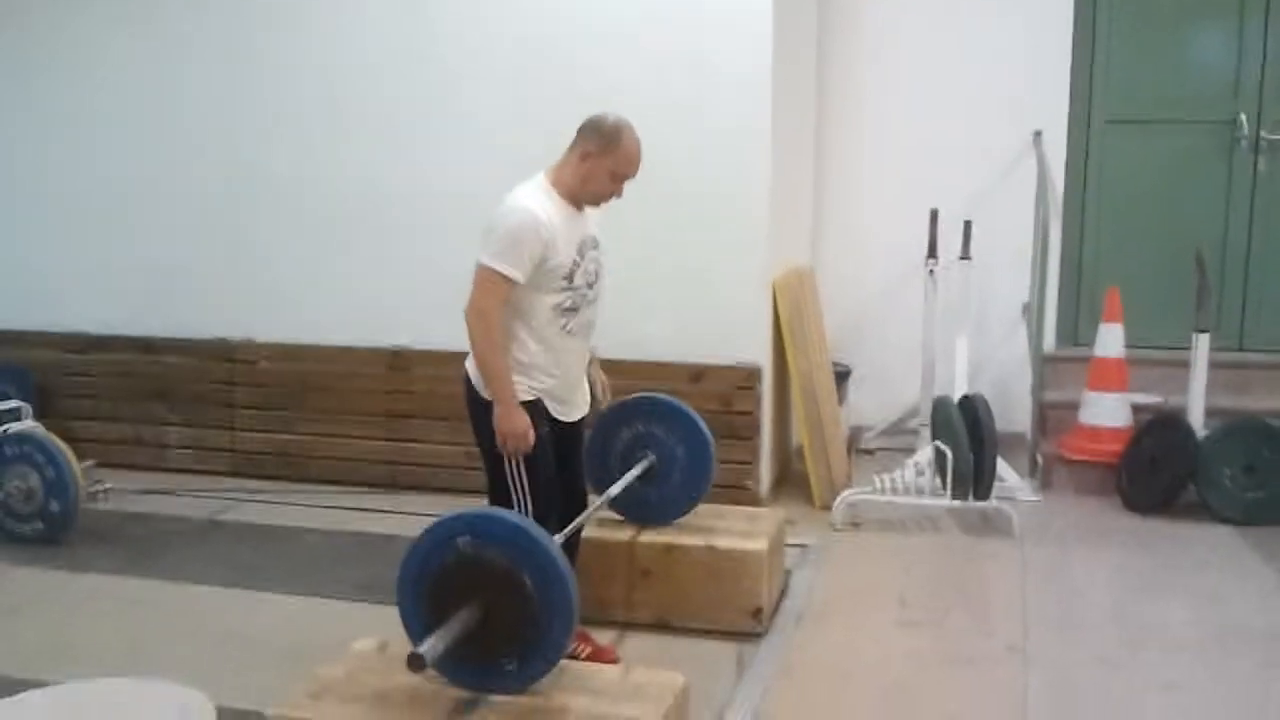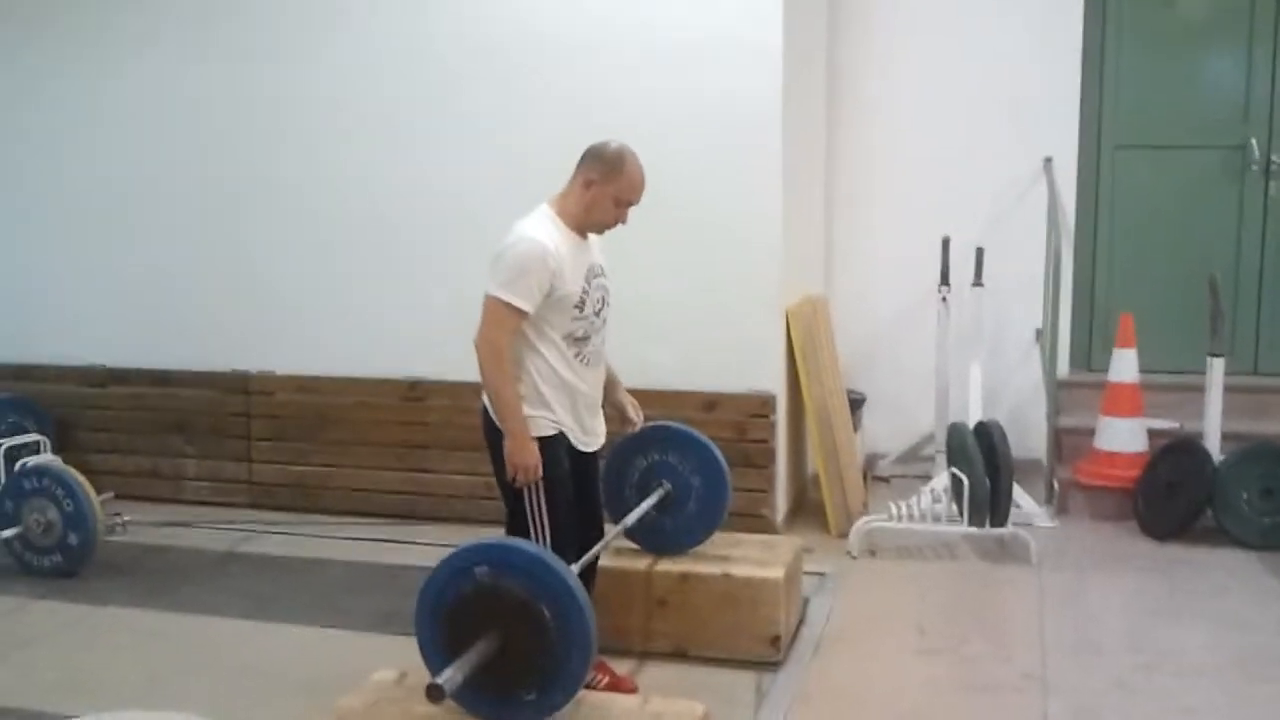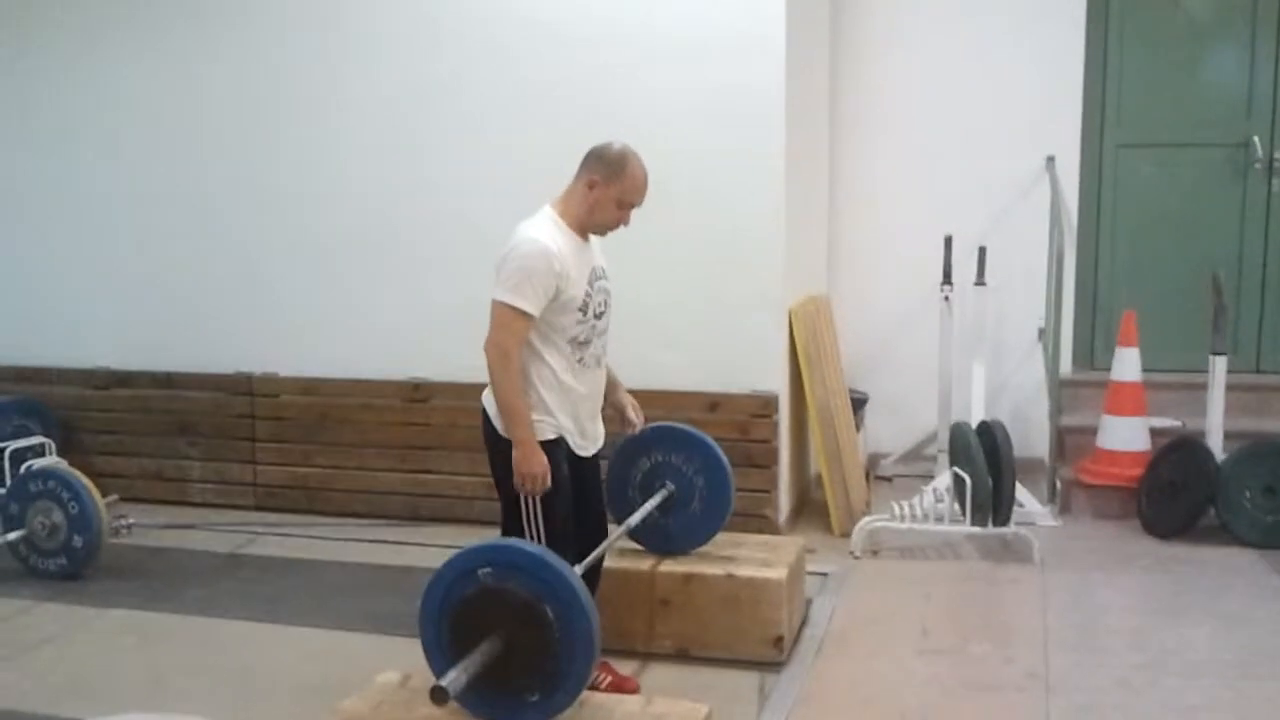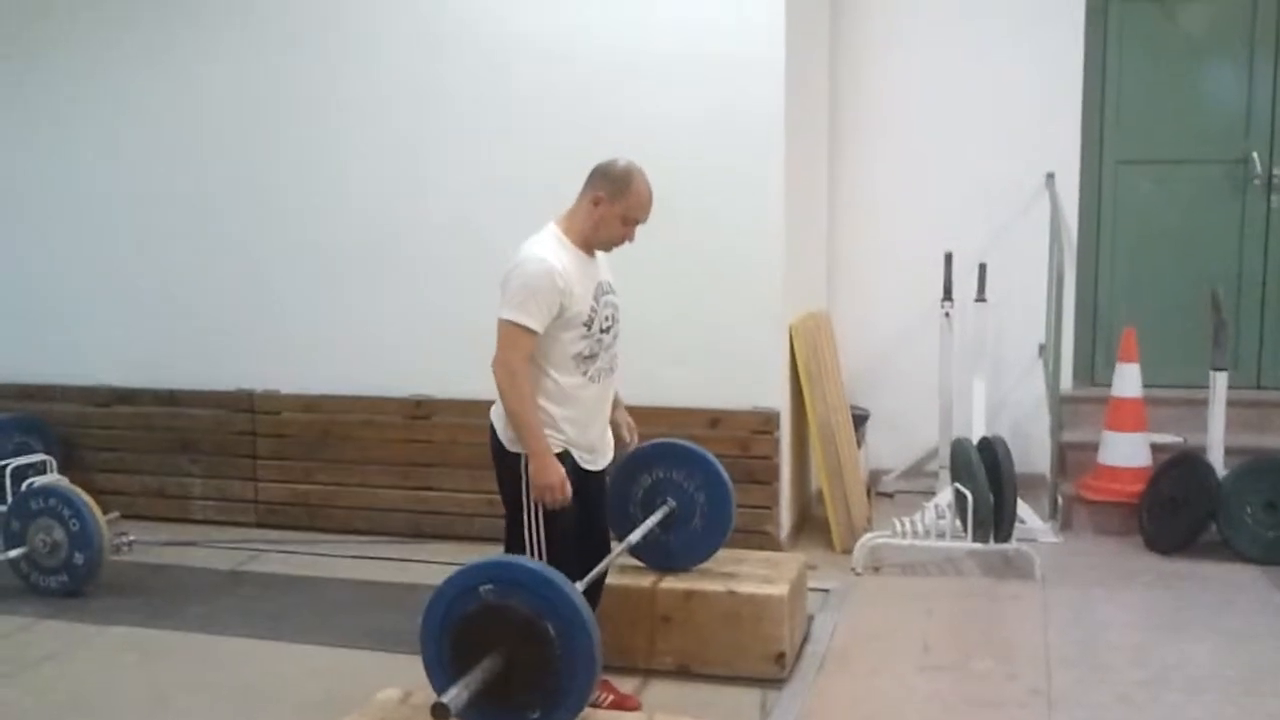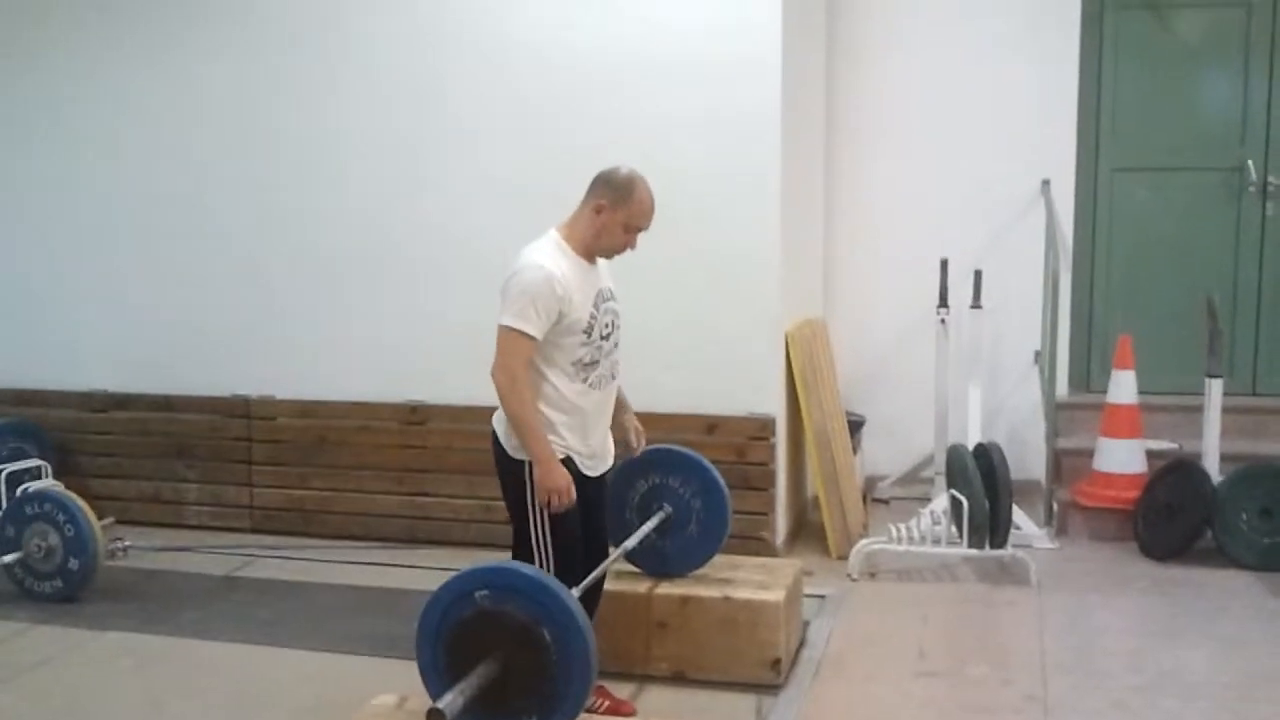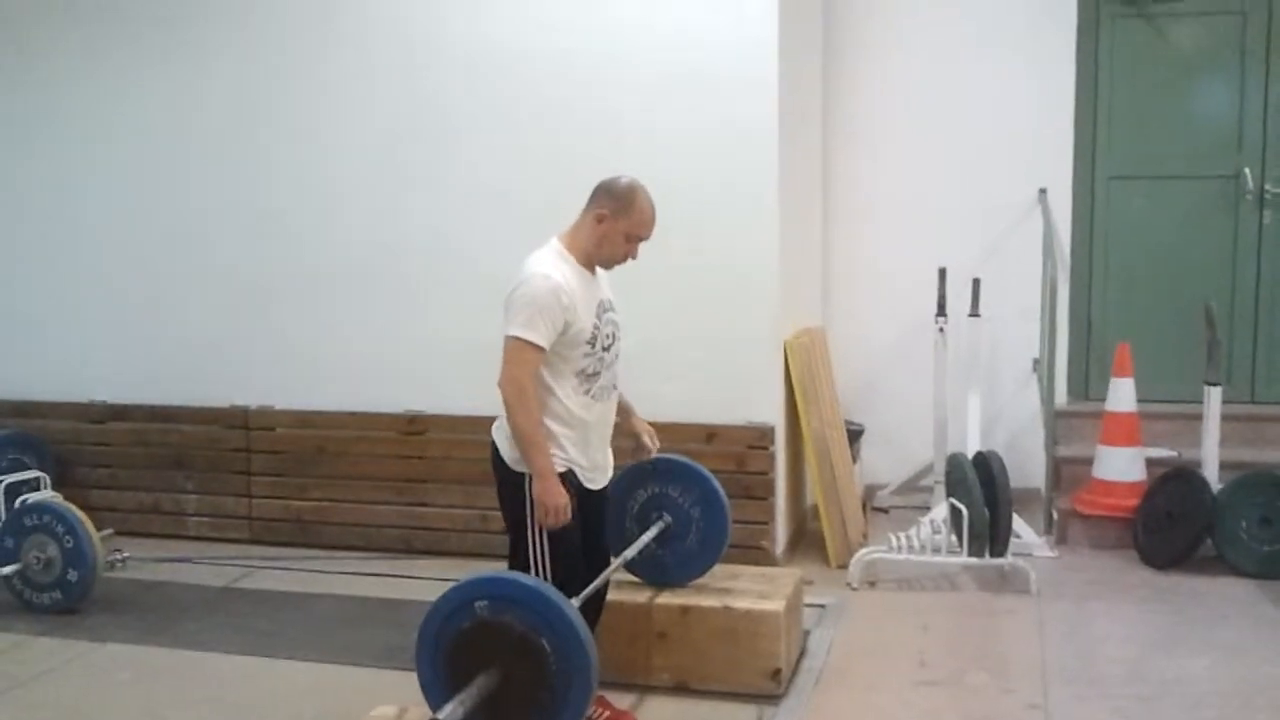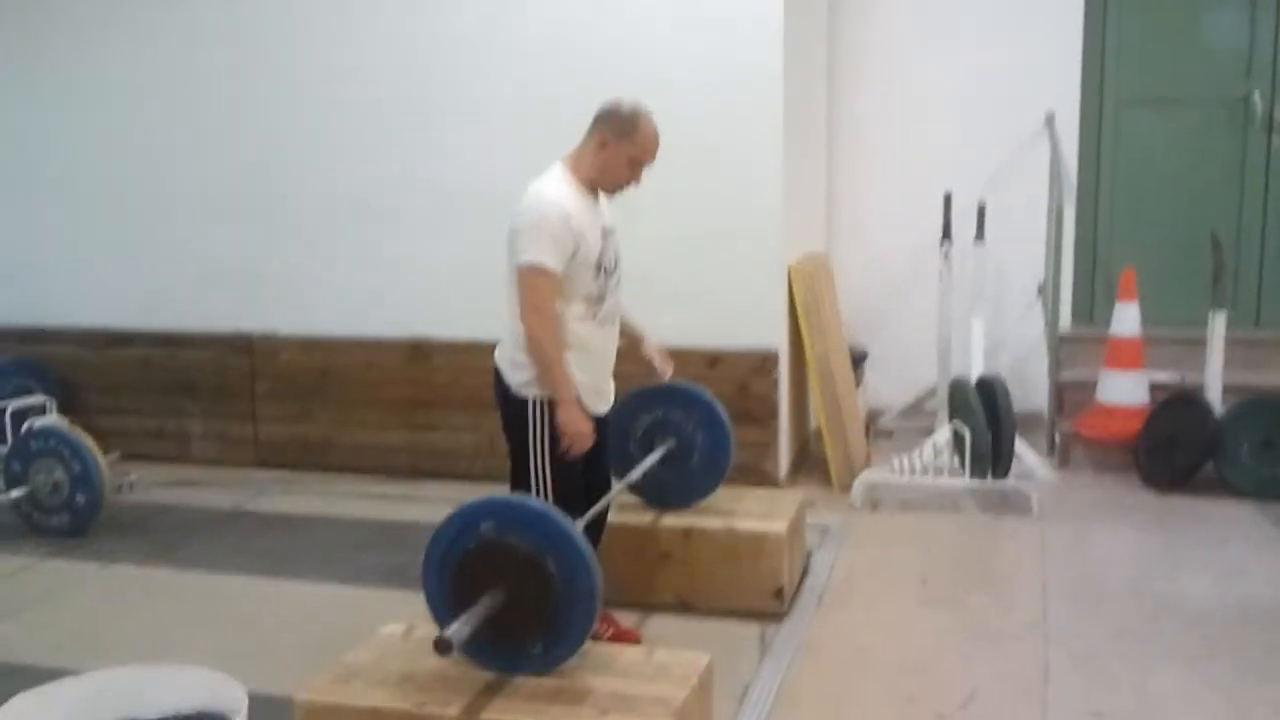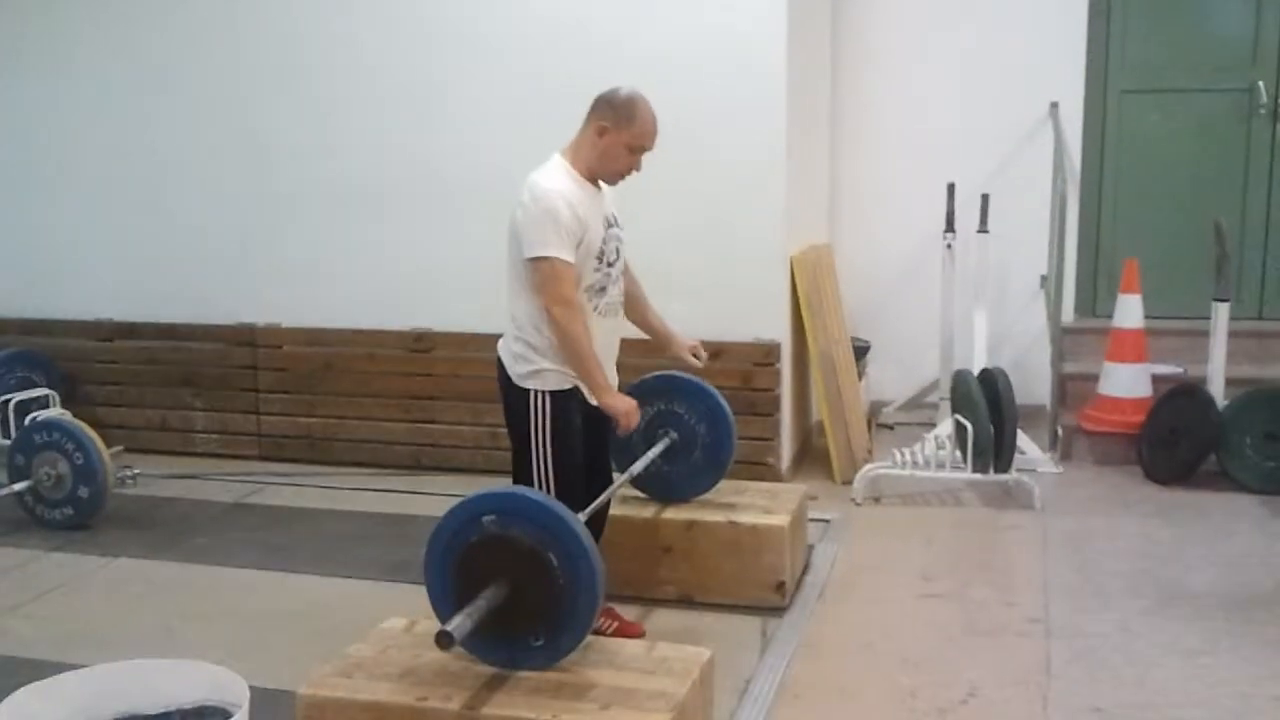
dt=0.2s
person 1, frame 1
left shoulder: (579, 213)
right shoulder: (526, 215)
right elbow: (482, 310)
left wrist: (587, 370)
right wrist: (505, 403)
left hip: (563, 396)
right hip: (516, 398)
left knee: (567, 515)
right knee: (525, 525)
person 1, frame 2
left shoulder: (585, 242)
right shoulder: (533, 245)
right elbow: (492, 343)
left wrist: (615, 390)
right wrist: (517, 435)
left hip: (577, 426)
right hip: (533, 431)
left knee: (583, 547)
right knee: (544, 557)
person 1, frame 3
left shoulder: (586, 245)
right shoulder: (537, 247)
right elbow: (501, 348)
left wrist: (615, 389)
right wrist: (525, 444)
left hip: (578, 430)
right hip: (534, 435)
left knee: (587, 546)
person 1, frame 4
left shoulder: (593, 259)
right shoulder: (541, 264)
right elbow: (509, 365)
left wrist: (616, 409)
right wrist: (540, 457)
left hip: (587, 445)
right hip: (540, 450)
left knee: (589, 565)
person 1, frame 5
left shoulder: (594, 266)
right shoulder: (541, 271)
right elbow: (508, 371)
left wrist: (621, 413)
right wrist: (544, 461)
left hip: (587, 451)
right hip: (542, 457)
left knee: (589, 573)
right knee: (547, 582)
person 1, frame 6
left shoulder: (592, 277)
right shoulder: (545, 281)
right elbow: (516, 384)
left wrist: (630, 416)
right wrist: (544, 478)
left hip: (586, 465)
right hip: (542, 469)
left knee: (589, 584)
person 1, frame 7
left shoulder: (591, 202)
right shoulder: (550, 205)
right elbow: (539, 315)
left wrist: (639, 341)
right wrist: (566, 406)
left hip: (586, 388)
right hip: (541, 392)
left knee: (591, 505)
person 1, frame 8
left shoulder: (596, 192)
right shoulder: (551, 195)
left elbow: (617, 279)
right elbow: (561, 306)
left wrist: (669, 338)
right wrist: (607, 393)
left hip: (582, 378)
right hip: (544, 381)
left knee: (593, 497)
